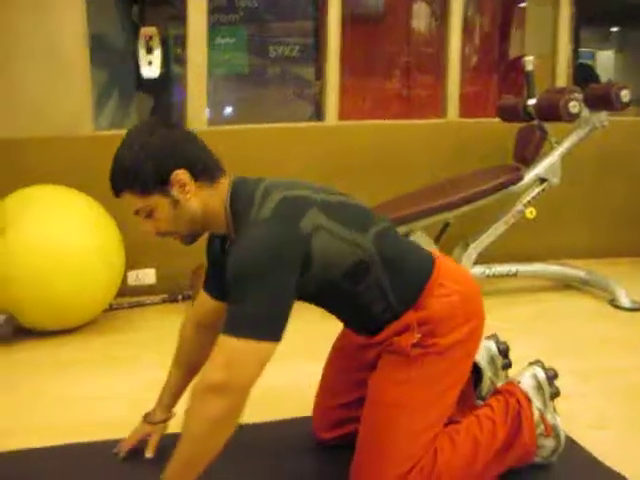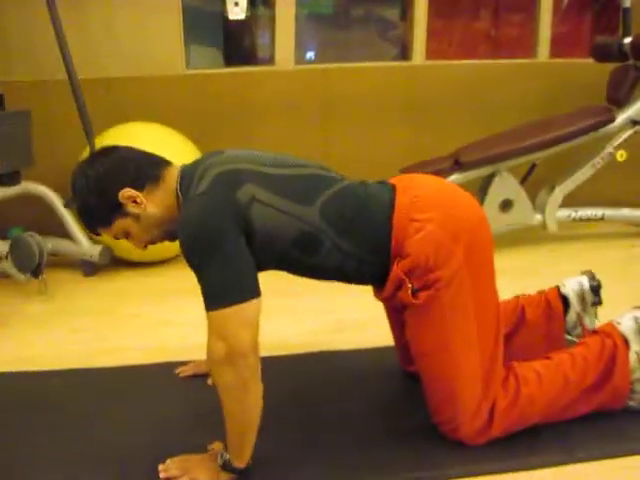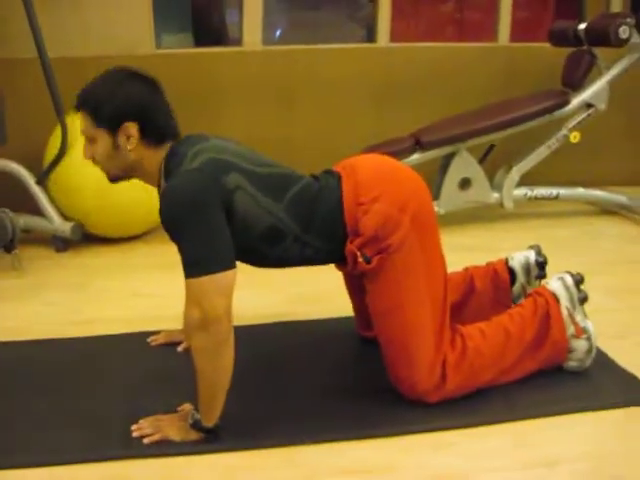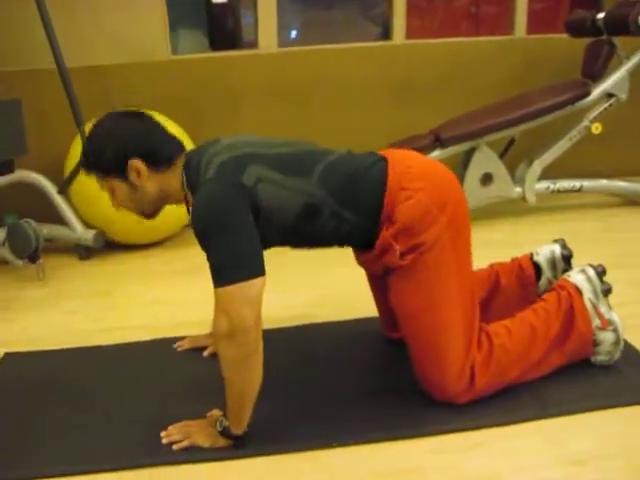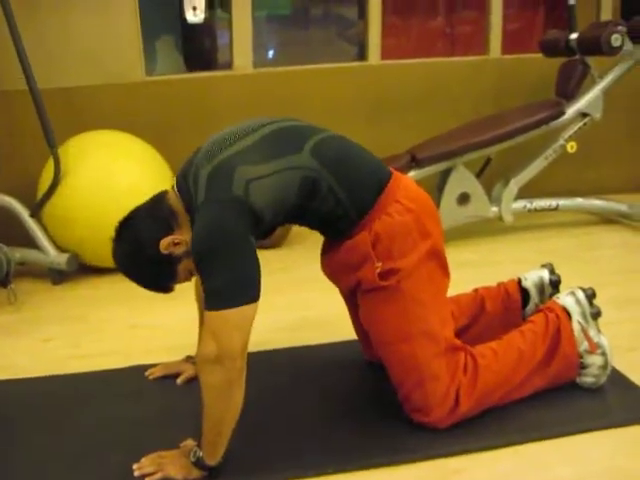
dt=1s
person 1, frame 1
left shoulder: (267, 240)
right shoulder: (235, 221)
left elbow: (223, 387)
right elbow: (203, 321)
right wrist: (158, 413)
left hip: (434, 316)
right hip: (387, 315)
right knee: (331, 427)
left ankle: (522, 411)
right ankle: (471, 375)
person 1, frame 2
left shoulder: (202, 219)
right shoulder: (211, 180)
left elbow: (237, 352)
right wrist: (223, 356)
left hip: (433, 236)
right hip: (416, 206)
left knee: (470, 413)
right knee: (423, 358)
right ankle: (564, 306)
person 1, frame 3
left shoulder: (186, 193)
right shoulder: (191, 156)
left elbow: (214, 320)
left wrist: (202, 422)
right wrist: (195, 326)
left hip: (382, 211)
right hip: (366, 186)
left knee: (424, 375)
right knee: (379, 327)
left ankle: (552, 315)
right ankle: (509, 277)
person 1, frame 4
left shoulder: (214, 202)
right shoulder: (208, 166)
left elbow: (243, 330)
left wrist: (230, 428)
right wrist: (223, 330)
left hip: (416, 207)
right hip: (396, 185)
left knee: (451, 376)
right knee: (403, 325)
left ankle: (577, 309)
right ankle: (536, 271)
person 1, frame 5
left shoulder: (217, 221)
right shoulder: (193, 185)
left elbow: (226, 357)
right elbow: (213, 296)
right wrist: (201, 356)
left hip: (390, 228)
right hip: (362, 222)
left knee: (436, 396)
right knee: (388, 345)
left ankle: (564, 330)
right ankle: (523, 296)
